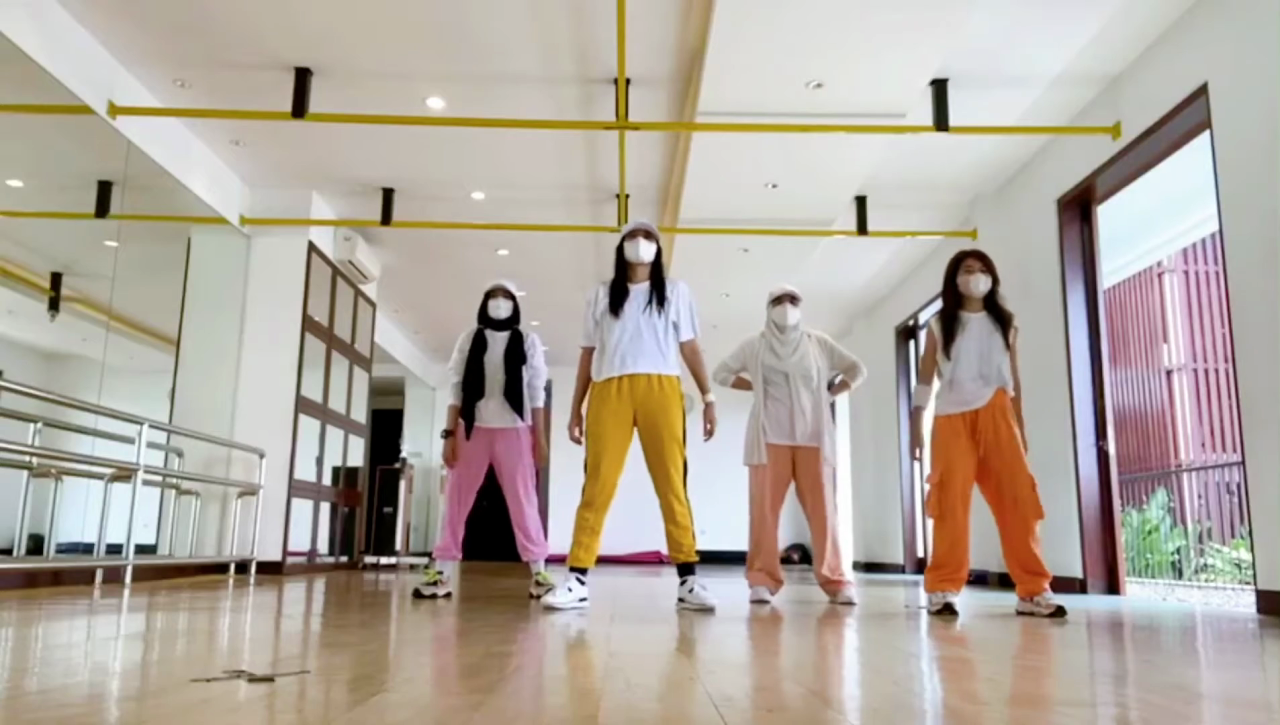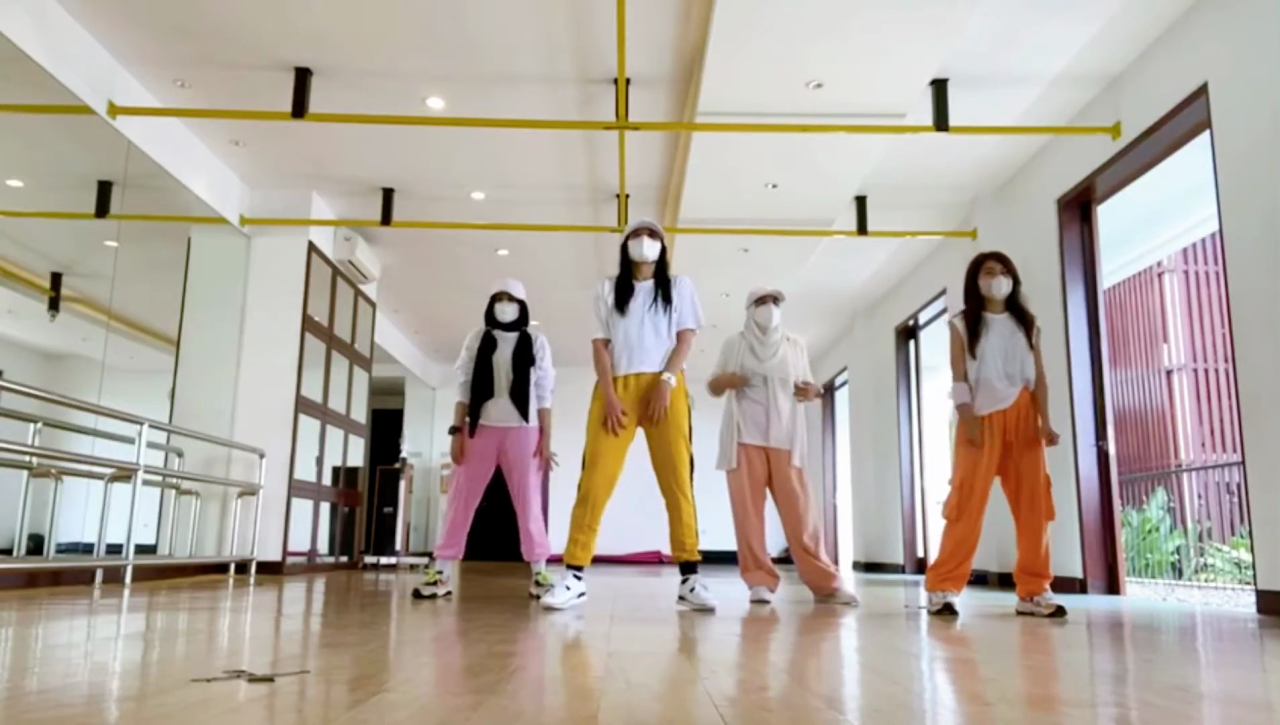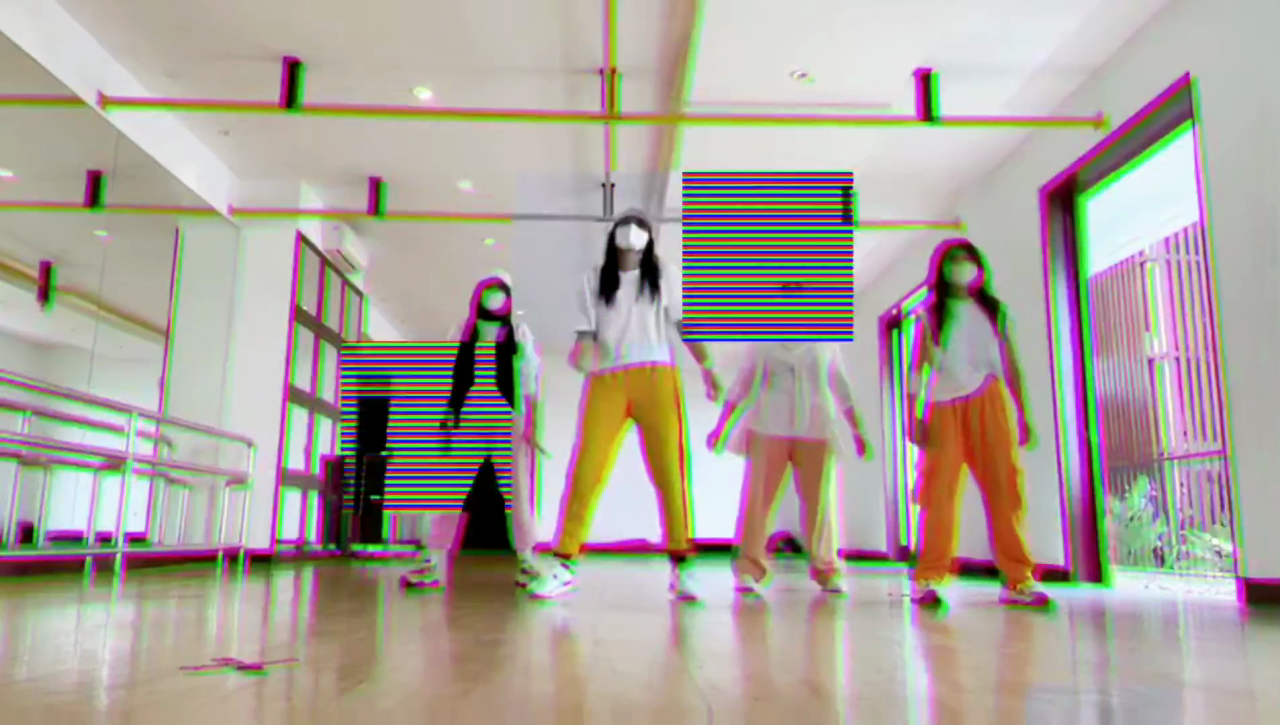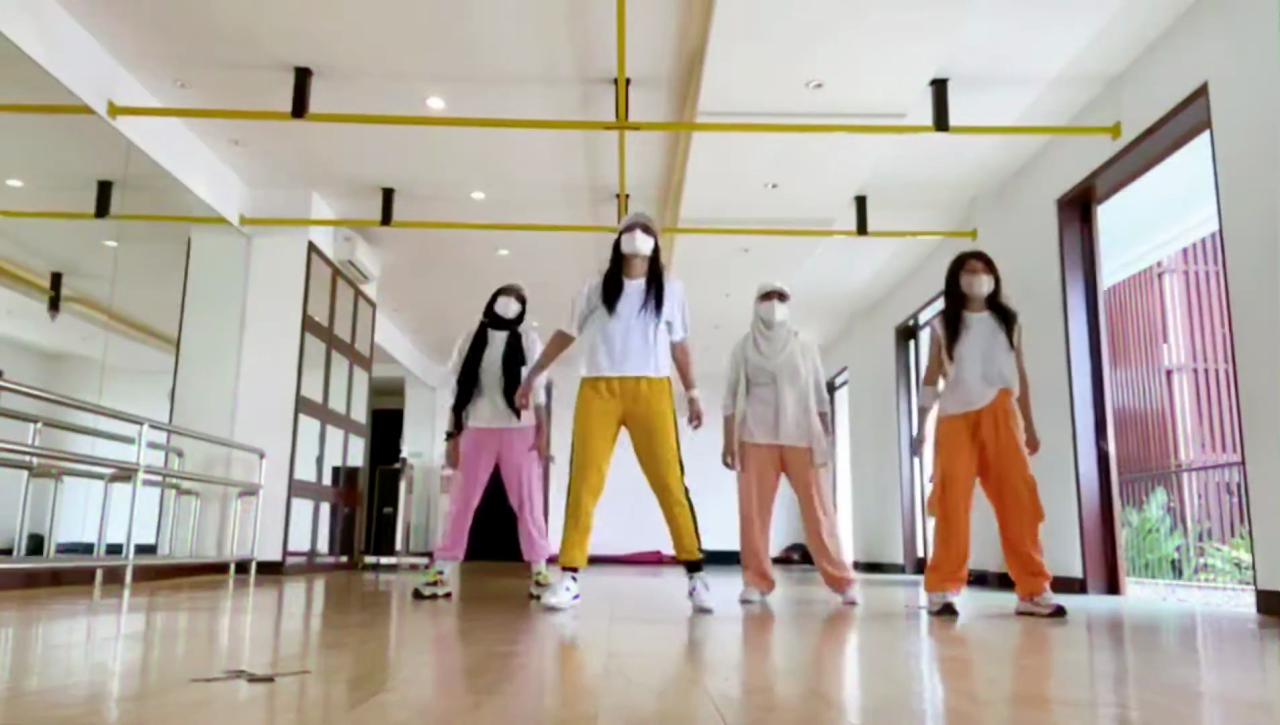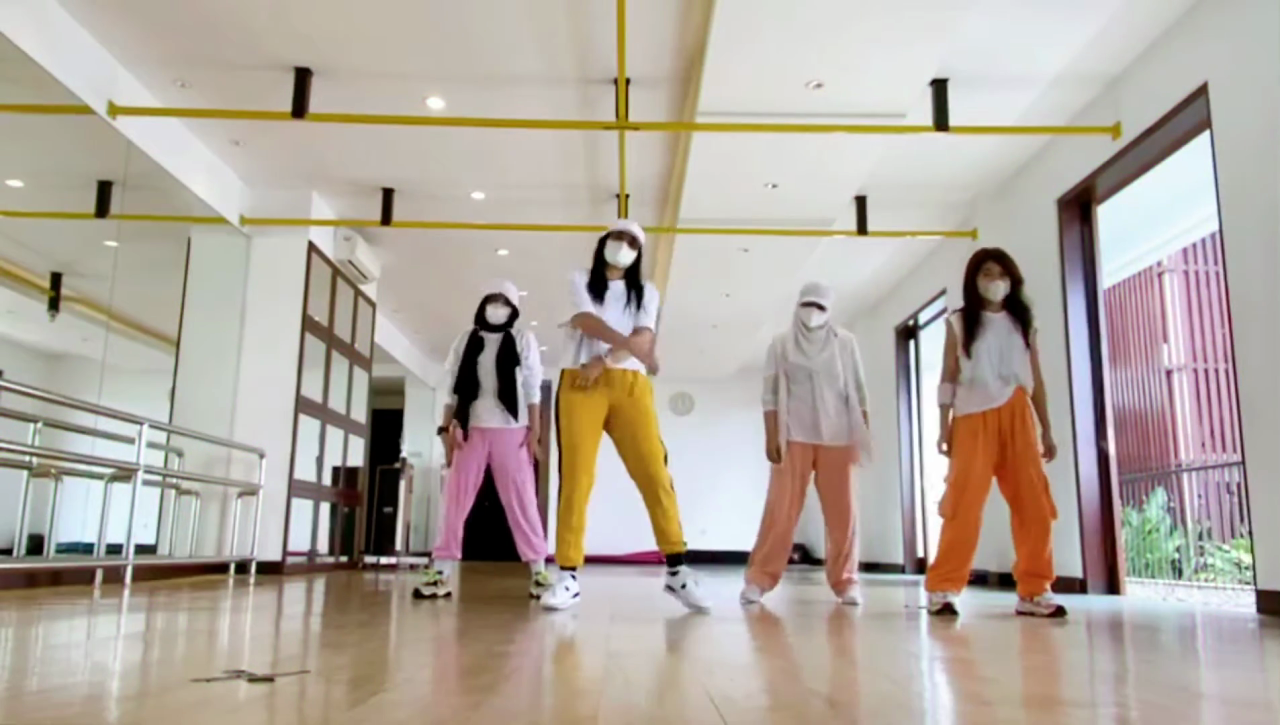
dt=1s
person 1, frame 1
left shoulder: (675, 291)
right shoulder: (602, 295)
left elbow: (689, 347)
right elbow: (588, 353)
left wrist: (708, 397)
right wrist: (575, 406)
left hip: (661, 390)
right hip: (610, 391)
left knee: (672, 482)
right knee: (598, 483)
left ankle: (687, 580)
right ankle: (577, 580)
person 1, frame 2
left shoulder: (679, 286)
right shoulder: (608, 289)
left elbow: (686, 338)
right elbow: (600, 345)
left wrist: (666, 381)
right wrist: (609, 395)
left hip: (664, 390)
right hip: (616, 391)
left knee: (678, 480)
right knee: (596, 479)
left ankle: (689, 578)
right ankle: (574, 576)
person 1, frame 3
left shoulder: (664, 276)
right shoulder: (594, 280)
left elbow: (685, 323)
right elbow: (585, 333)
left wrist: (707, 366)
right wrist: (583, 352)
left hip: (656, 379)
right hip: (606, 382)
left knee: (669, 472)
right knee: (585, 472)
left ankle: (680, 569)
right ankle: (563, 567)
person 1, frame 4
left shoulder: (668, 288)
right shoulder: (596, 287)
left elbow: (679, 343)
right elbow: (565, 335)
left wrist: (692, 394)
right wrist: (531, 376)
left hip: (650, 390)
right hip: (598, 389)
left knee: (669, 481)
right knee: (584, 482)
left ankle: (695, 576)
right ankle: (569, 578)
person 1, frame 5
left shoulder: (646, 291)
right shoulder: (581, 280)
left elbow: (645, 335)
right elbow: (585, 322)
left wrist: (607, 358)
right wrist: (633, 349)
left hip: (629, 384)
right hip: (580, 385)
left knee: (654, 472)
right knee: (575, 478)
left ankle: (677, 569)
right ankle: (568, 576)
person 2, frame 1
left shoulder: (1005, 324)
right shoulder: (940, 325)
left elbow: (1013, 379)
right elbow: (925, 378)
left wrist: (1020, 426)
right wrist: (915, 427)
left hip: (997, 416)
right hip: (952, 419)
left knee: (1018, 497)
right knee: (951, 502)
left ankle: (1032, 590)
right ankle: (943, 589)
person 2, frame 2
left shoulder: (1027, 324)
right shoulder: (962, 325)
left elbow: (1038, 378)
right elbow: (959, 379)
left wrist: (1044, 420)
right wrist: (970, 421)
left hip: (1022, 417)
right hip: (980, 419)
left knee: (1033, 502)
right knee: (968, 502)
left ankle: (1033, 590)
right ankle: (943, 587)
person 2, frame 3
left shoulder: (994, 311)
right shoulder: (930, 313)
left elbow: (1010, 364)
right elbow: (918, 366)
left wrist: (1022, 412)
right wrist: (913, 413)
left hip: (988, 403)
right hip: (944, 406)
left knee: (1003, 486)
right knee: (938, 489)
left ankle: (1017, 579)
right ankle: (928, 577)
person 2, frame 4
left shoulder: (1008, 322)
right shoulder: (944, 325)
left elbow: (1019, 376)
right elbow: (931, 378)
left wrist: (1030, 426)
right wrist: (921, 427)
left hip: (1000, 416)
right hip: (956, 419)
left knee: (1017, 500)
right knee: (952, 502)
left ankle: (1032, 589)
right ankle: (941, 588)
person 2, frame 5
left shoulder: (1024, 323)
right shoulder: (959, 323)
left elbow: (1035, 378)
right elbow: (948, 378)
left wrist: (1046, 429)
right wrist: (943, 426)
left hip: (1017, 417)
right hip: (973, 419)
left knee: (1034, 503)
right knee: (964, 502)
left ankle: (1034, 590)
right ankle: (943, 587)
person 3, frame 1
left shoulder: (528, 341)
right shoulder: (469, 339)
left elbow: (536, 392)
right elbow: (457, 389)
left wrist: (540, 436)
right wrist: (449, 433)
left hip: (514, 430)
right hip: (472, 429)
left knee: (523, 501)
right knee: (457, 499)
left ankle: (538, 571)
right ankle: (442, 572)
person 3, frame 2
left shoulder: (536, 342)
right shoulder: (477, 339)
left elbow: (544, 394)
right elbow: (465, 387)
left wrist: (546, 438)
right wrist: (457, 430)
left hip: (521, 429)
right hip: (480, 428)
left knee: (528, 501)
right knee: (461, 497)
left ankle: (539, 572)
right ankle: (442, 571)
person 3, frame 3
left shoulder: (519, 333)
right shoulder: (463, 331)
left elbow: (530, 381)
right elbow: (451, 380)
left wrist: (533, 423)
right wrist: (444, 423)
left hip: (509, 420)
right hip: (468, 420)
left knee: (517, 491)
right knee: (452, 490)
left ankle: (527, 561)
right ankle: (432, 561)
person 3, frame 4
left shoulder: (527, 340)
right shoulder: (471, 339)
left elbow: (538, 390)
right elbow: (458, 389)
left wrist: (542, 431)
right wrist: (452, 434)
left hip: (518, 429)
right hip: (476, 429)
left knee: (527, 500)
right knee: (462, 500)
left ankle: (539, 571)
right ankle: (443, 572)
person 3, frame 5
left shoulder: (523, 340)
right shoulder: (466, 340)
left elbow: (532, 389)
right elbow: (453, 388)
left wrist: (534, 430)
right wrist: (446, 428)
left hip: (511, 430)
right hip: (469, 430)
left knee: (521, 499)
right knee: (456, 500)
left ankle: (539, 571)
right ankle: (441, 572)
person 4, frame 1
left shoulder: (818, 342)
right shoulder: (754, 345)
left elbow: (856, 370)
right elbow: (721, 373)
left wrist: (829, 393)
right wrist: (754, 386)
left hip: (812, 437)
right hip: (770, 437)
left knee: (821, 509)
right knee: (765, 508)
left ankle: (835, 581)
right ankle: (762, 580)
person 4, frame 2
left shoulder: (795, 346)
right shoulder: (735, 344)
left elbow: (807, 386)
right elbow: (713, 387)
left wrist: (813, 392)
right wrist: (725, 381)
left hip: (785, 440)
right hip: (745, 439)
left knee: (799, 511)
right knee: (748, 510)
left ankle: (825, 581)
right ankle: (759, 580)
person 4, frame 3
left shoulder: (825, 338)
right shoulder: (762, 340)
left elbow: (841, 387)
right elbow: (743, 384)
left wrist: (857, 430)
right wrist: (721, 425)
left hip: (815, 431)
right hip: (768, 429)
left knee: (817, 502)
right knee: (755, 499)
left ankle: (826, 571)
right ankle: (749, 570)
person 4, frame 4
left shoulder: (804, 345)
right shoulder: (743, 348)
left elbow: (819, 394)
right elbow: (732, 397)
left wrist: (825, 436)
right wrist: (728, 440)
left hip: (801, 438)
right hip: (755, 439)
left knee: (817, 509)
right knee: (753, 511)
left ankle: (840, 579)
right ankle: (756, 580)
person 4, frame 5
left shoulder: (845, 342)
right shoulder: (780, 345)
left elbow: (858, 391)
right elbow: (770, 394)
left wrist: (866, 433)
right wrist: (771, 436)
left hip: (837, 439)
right hip: (793, 437)
left knee: (842, 511)
right knee: (781, 509)
left ankle: (844, 580)
right ankle: (759, 578)
